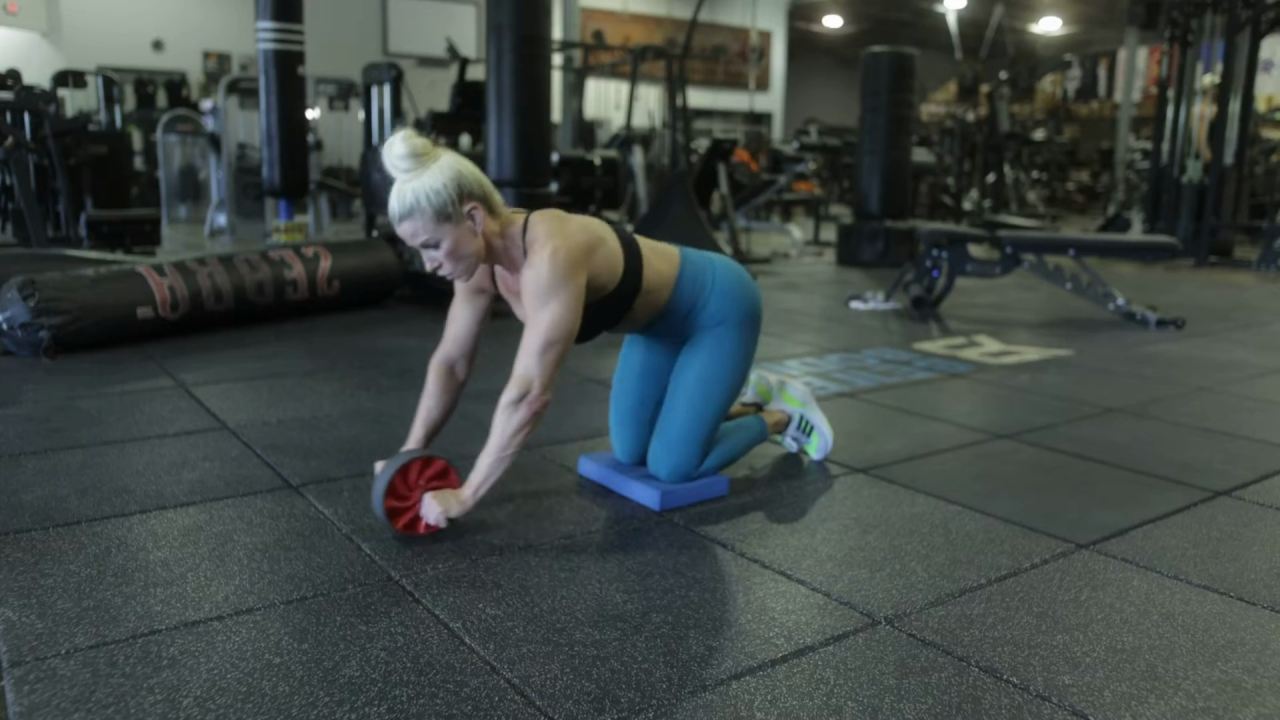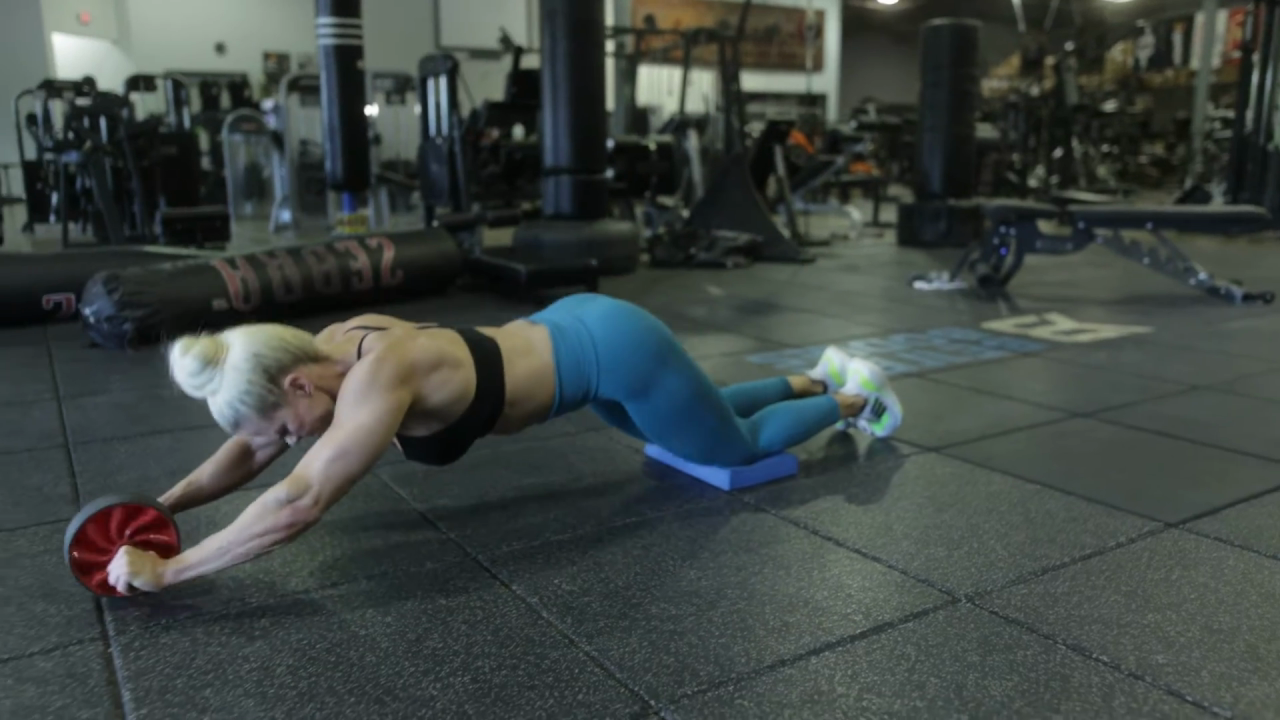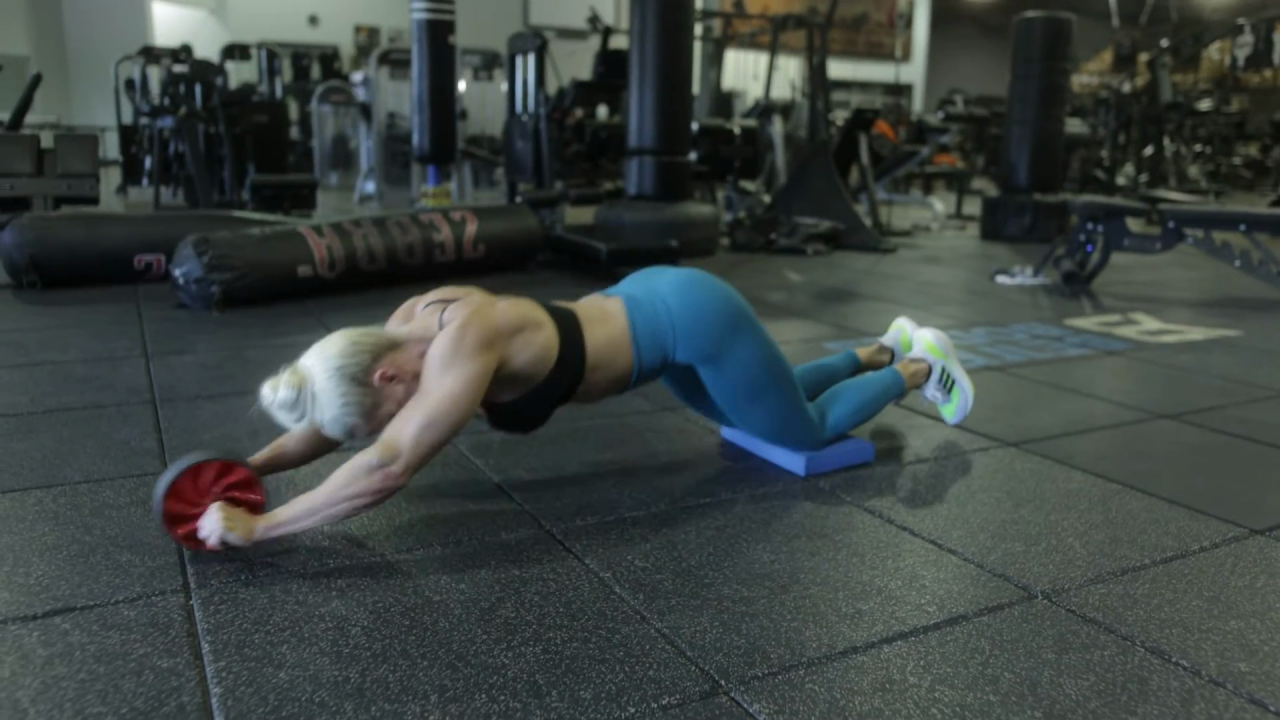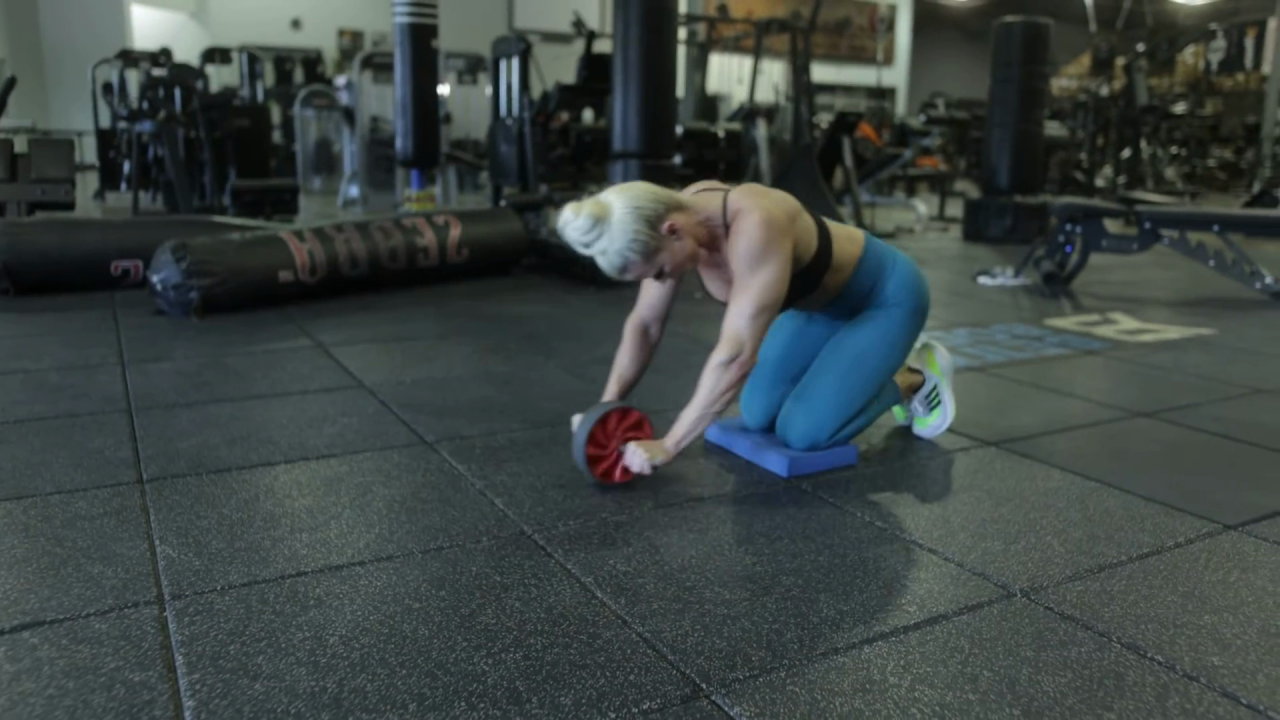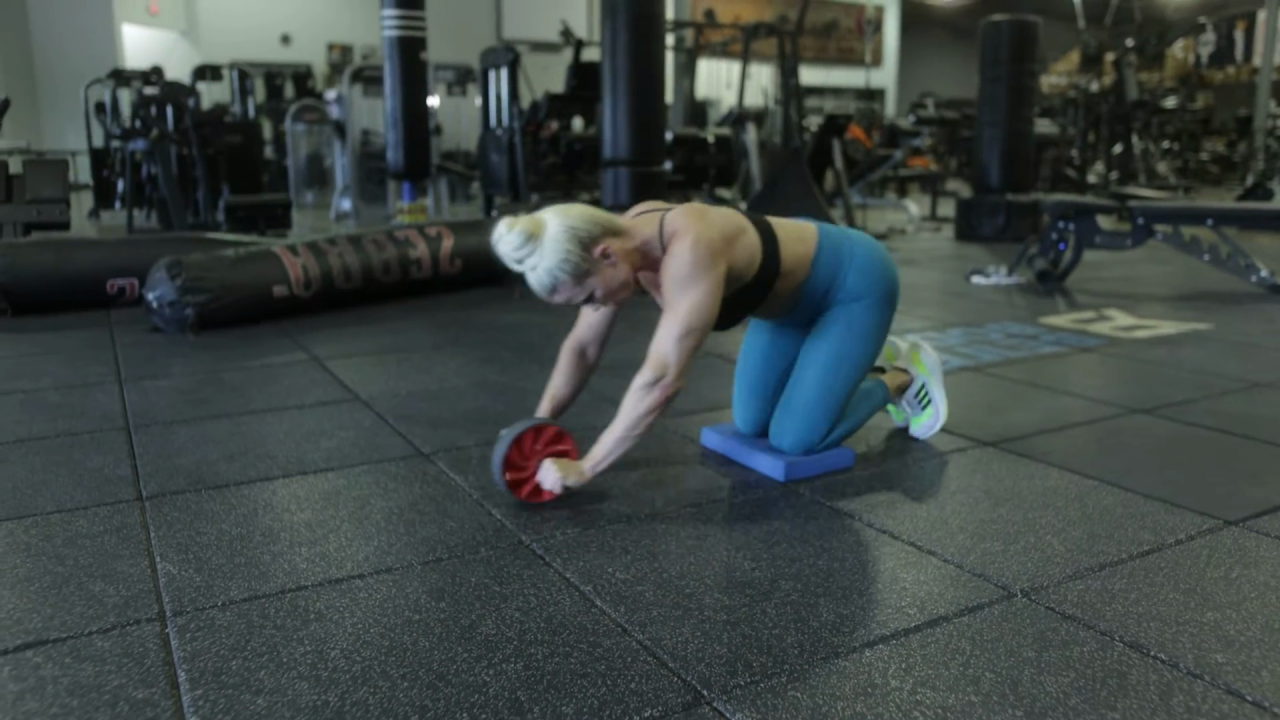
dt=1s
person 1, frame 1
left shoulder: (551, 255)
right shoulder: (483, 252)
left elbow: (530, 394)
right elbow: (451, 362)
left wrist: (464, 497)
right wrist: (411, 454)
left hip: (720, 305)
right hip: (664, 317)
left knee: (674, 468)
right knee: (631, 454)
left ankle: (782, 417)
right ankle: (750, 399)
person 1, frame 2
left shoulder: (379, 376)
right shoulder: (332, 350)
left elbow: (296, 505)
right elbow: (249, 446)
left wrist: (163, 569)
right wrist: (162, 504)
left hip: (613, 350)
right hip: (575, 331)
left knee: (738, 449)
right knee: (705, 415)
left ankle: (853, 399)
right ankle: (813, 378)
person 1, frame 3
left shoulder: (458, 342)
right shoulder: (408, 328)
left elbow: (387, 468)
right elbow: (336, 422)
left wrist: (260, 529)
right wrist: (253, 466)
left hip: (695, 318)
right hip: (655, 307)
left knee: (804, 433)
right knee: (755, 417)
left ankle: (918, 366)
right ankle: (880, 351)
person 1, frame 4
left shoulder: (754, 225)
right shoulder: (676, 216)
left elbow: (734, 355)
right elbow: (643, 324)
left wrist: (668, 446)
right wrist: (607, 407)
left hip: (885, 298)
right hip: (822, 303)
left knee: (802, 434)
right knee: (753, 418)
left ankle: (914, 379)
right ankle: (871, 371)
person 1, frame 5
left shoulder: (690, 249)
right shoulder: (620, 240)
left elbow: (661, 380)
right elbow: (582, 346)
left wrist: (584, 468)
left hip: (855, 281)
right hip: (798, 289)
left knee: (797, 438)
right knee: (753, 425)
left ankle: (899, 377)
right ankle: (874, 365)
